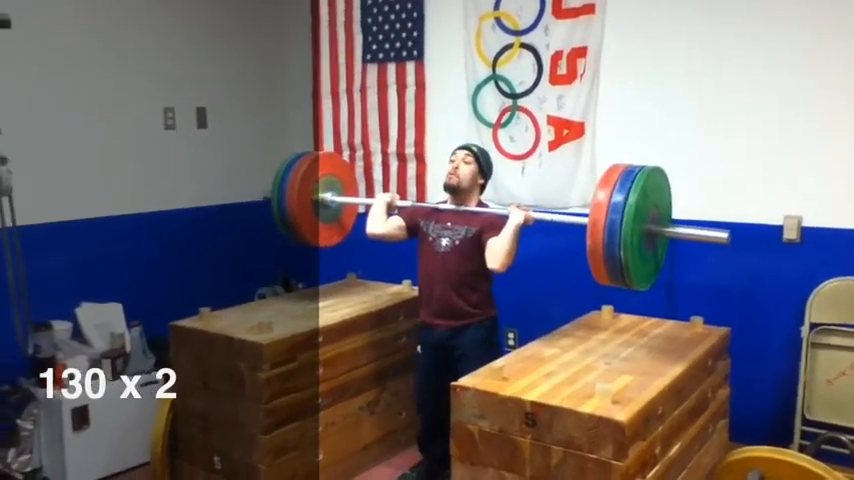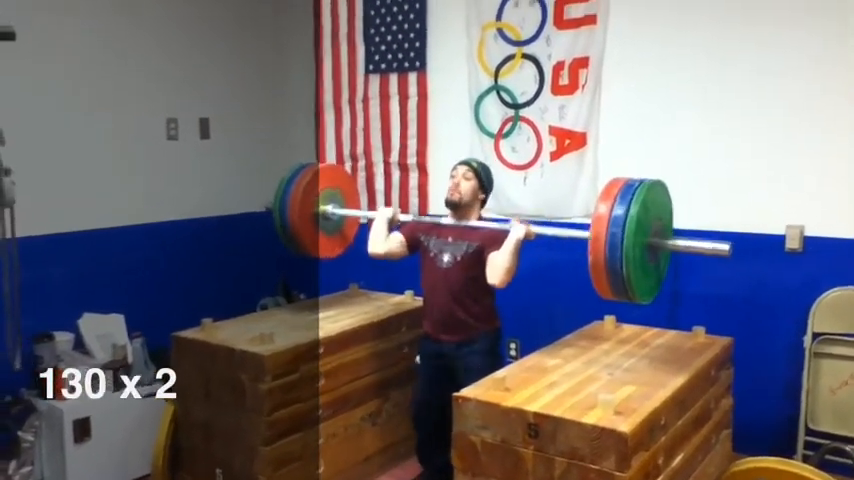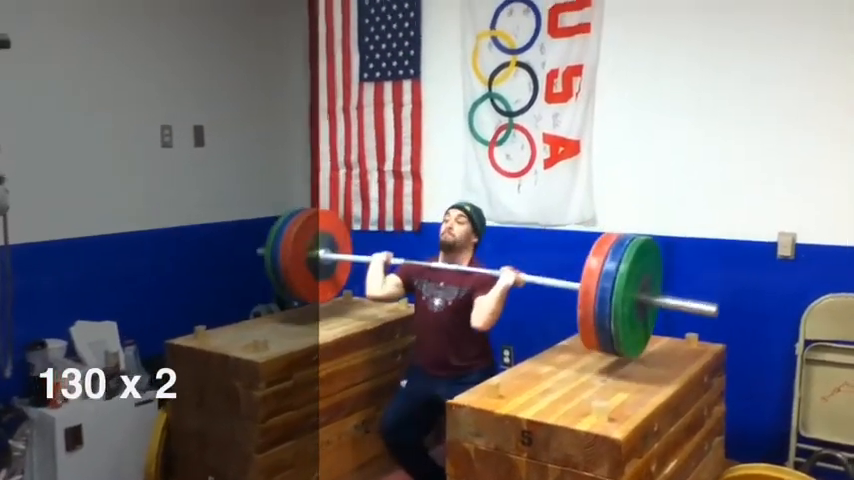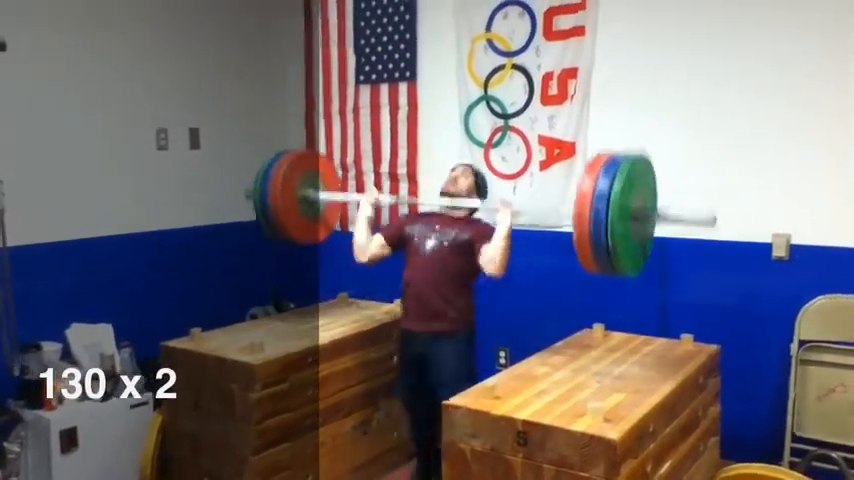
dt=0.3s
person 1, frame 1
left shoulder: (491, 220)
right shoulder: (424, 214)
left elbow: (497, 262)
right elbow: (376, 230)
left wrist: (515, 223)
right wrist: (382, 202)
left hip: (474, 330)
right hip: (431, 328)
right knee: (430, 402)
person 1, frame 2
left shoulder: (491, 235)
right shoulder: (424, 229)
left elbow: (497, 278)
right elbow: (378, 249)
left wrist: (516, 237)
right wrist: (383, 218)
left hip: (477, 344)
right hip: (434, 342)
right knee: (426, 413)
person 1, frame 3
left shoulder: (481, 279)
right shoulder: (417, 271)
left elbow: (481, 322)
right elbow: (375, 292)
left wrist: (503, 285)
right wrist: (378, 263)
left hip: (468, 377)
right hip: (424, 373)
right knee: (393, 429)
person 1, frame 4
left shoulder: (477, 230)
right shoulder: (413, 222)
left elbow: (494, 268)
right elbow: (363, 253)
left wrist: (504, 224)
right wrist: (366, 209)
left hip: (451, 340)
right hip: (412, 337)
right knee: (419, 415)
